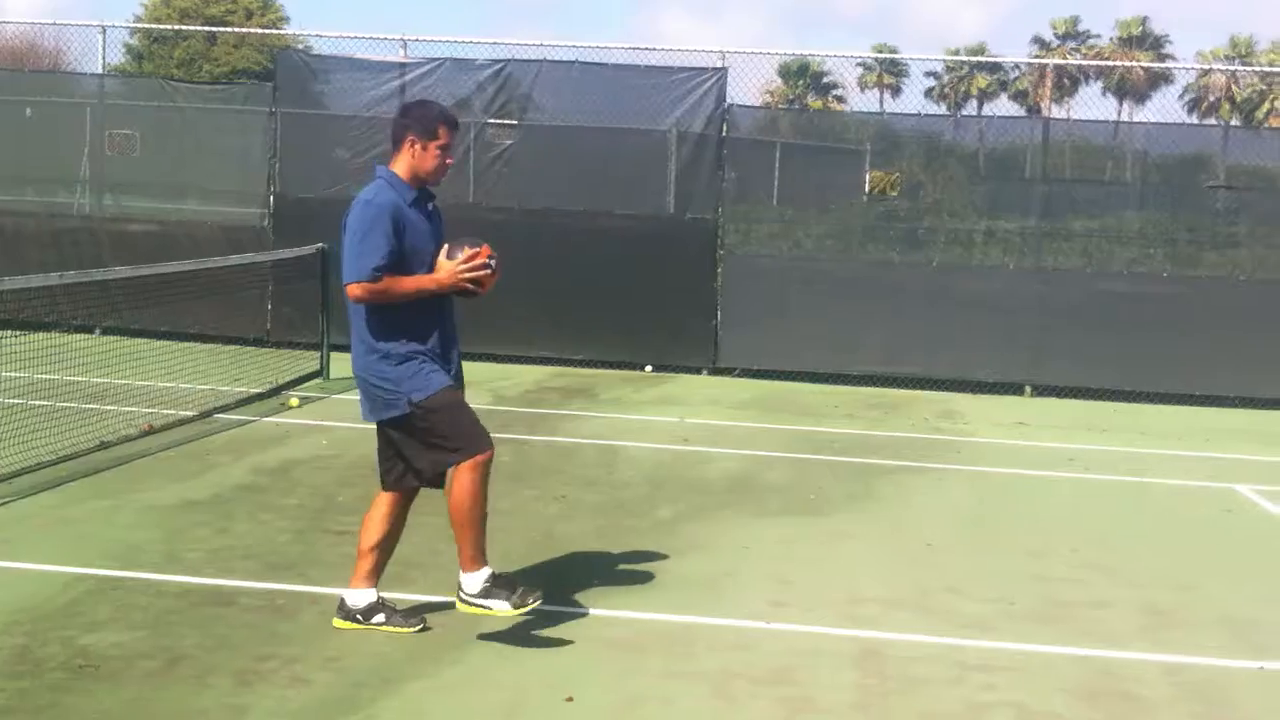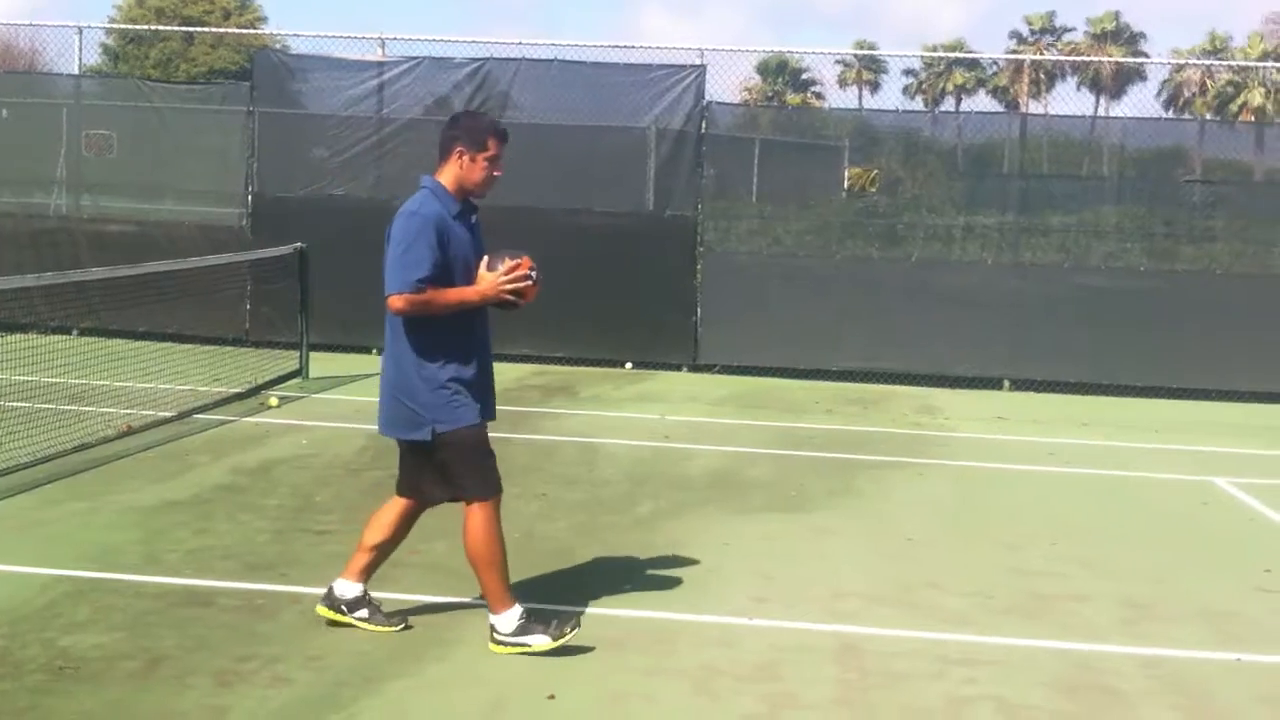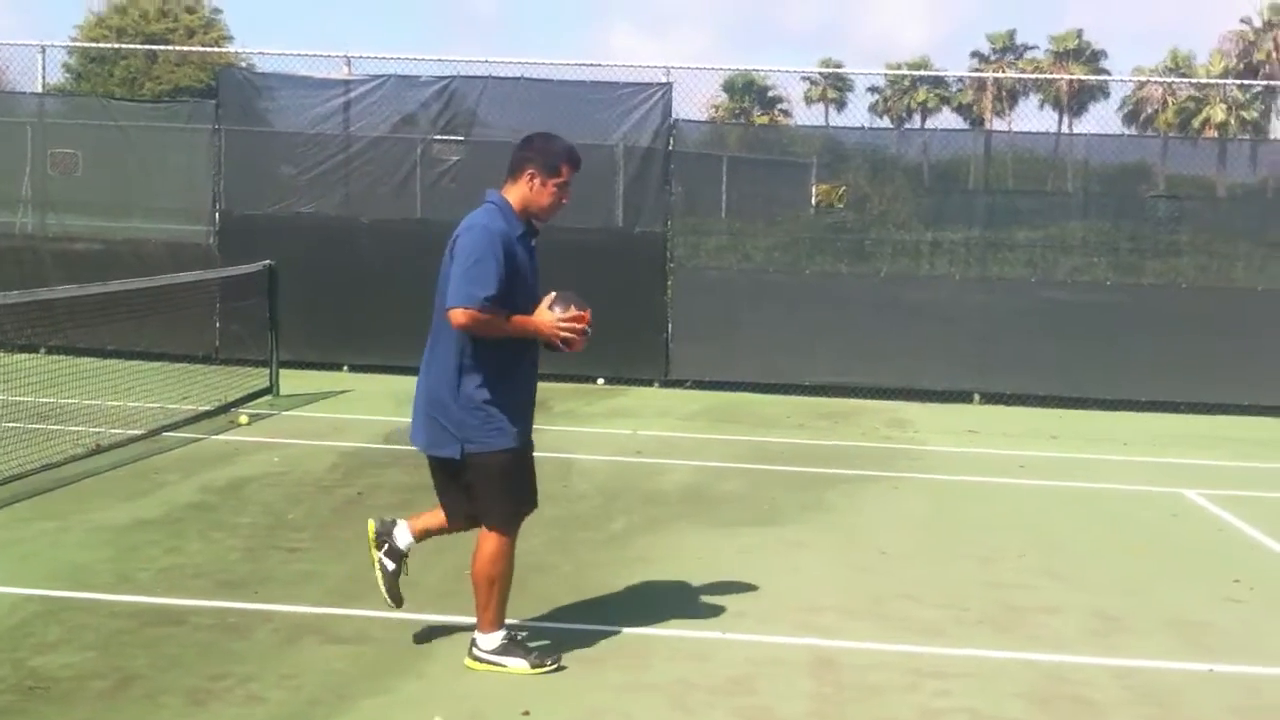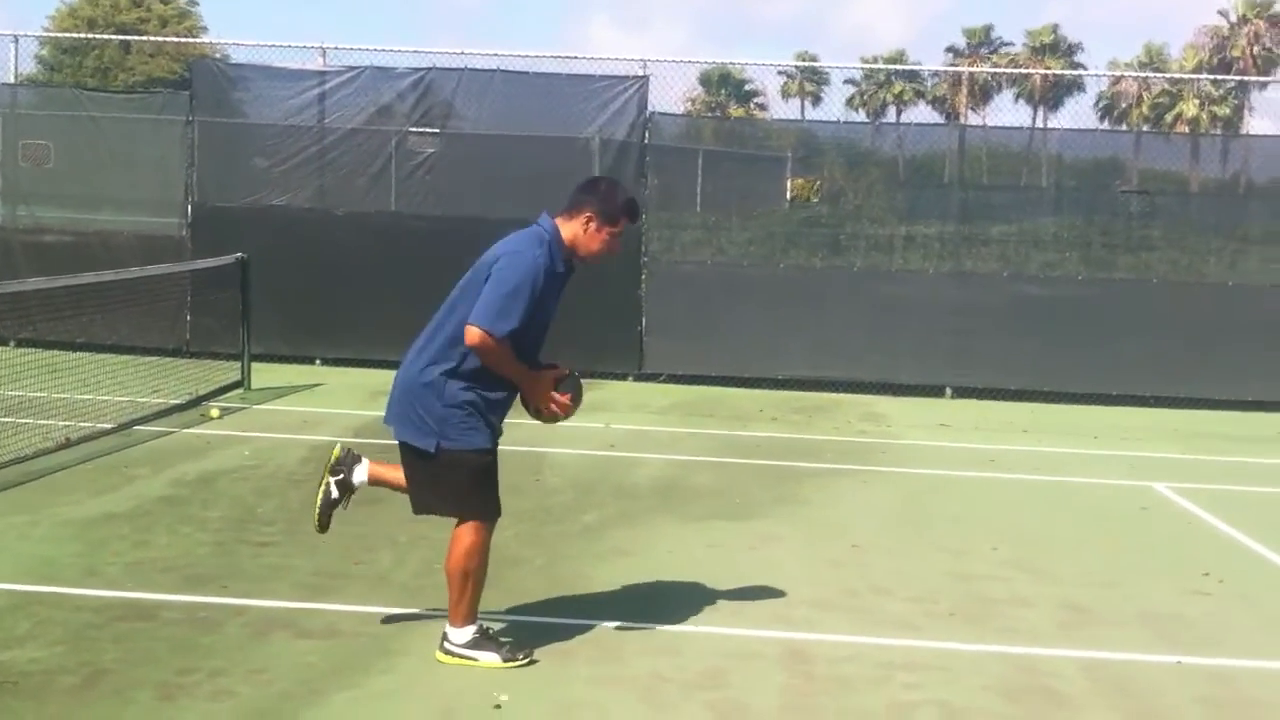
dt=0.5s
person 1, frame 1
left shoulder: (423, 204)
right shoulder: (376, 205)
right elbow: (360, 287)
left wrist: (458, 275)
right wrist: (439, 280)
left hip: (422, 366)
right hip: (398, 367)
left knee: (400, 486)
right knee: (473, 454)
left ankle: (359, 598)
right ankle: (475, 581)
person 1, frame 2
left shoulder: (461, 216)
right shoulder: (422, 217)
right elbow: (402, 299)
left wrist: (497, 288)
right wrist: (480, 292)
left hip: (444, 385)
right hip: (433, 388)
left knee: (414, 493)
right knee: (482, 495)
left ankle: (347, 590)
right ankle: (507, 620)
person 1, frame 3
left shoulder: (515, 231)
right shoulder: (486, 231)
right elbow: (464, 314)
left wrist: (545, 327)
right wrist: (533, 327)
left hip: (494, 402)
right hip: (472, 406)
left knee: (505, 507)
right knee: (500, 521)
left ankle: (400, 535)
right ankle: (489, 642)
person 1, frame 4
left shoulder: (548, 255)
right shoulder: (529, 258)
right elbow: (478, 335)
left wrist: (540, 377)
right wrist: (532, 384)
left hip: (455, 393)
right hip: (446, 397)
left knee: (474, 501)
right knee: (476, 515)
left ankle: (357, 472)
right ankle: (460, 637)
